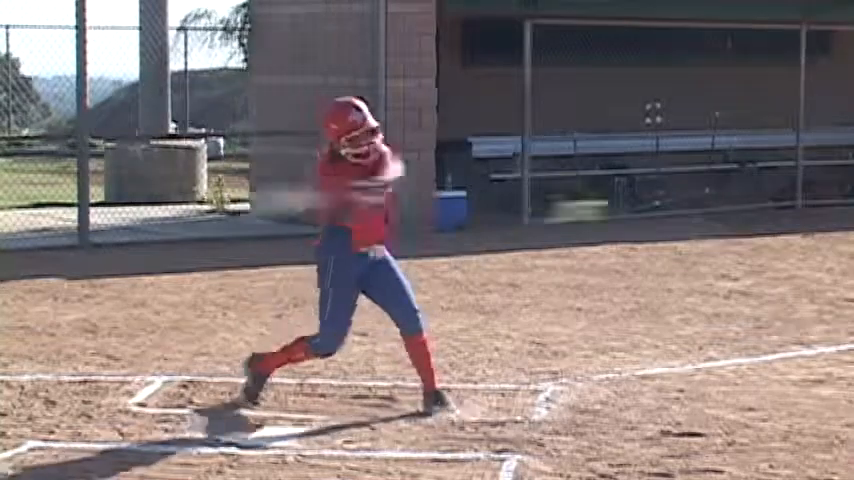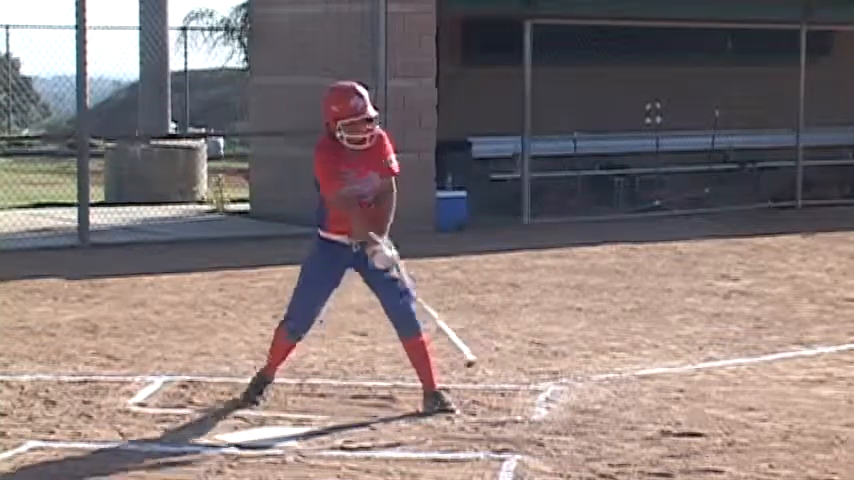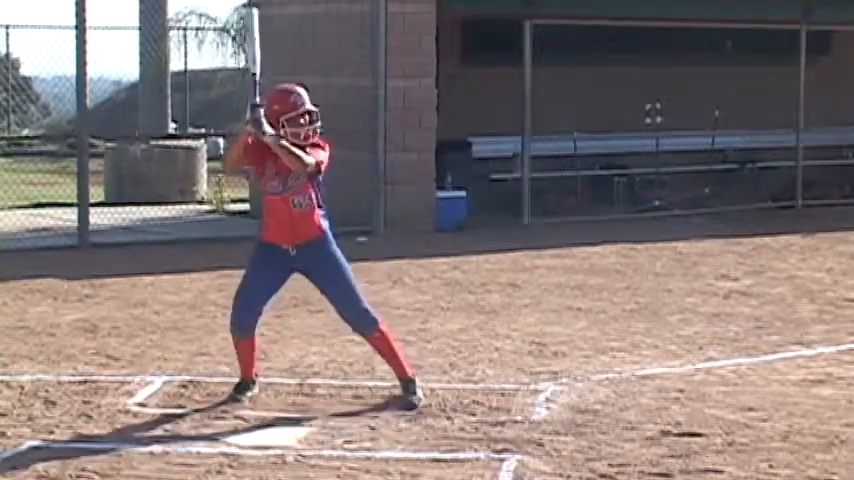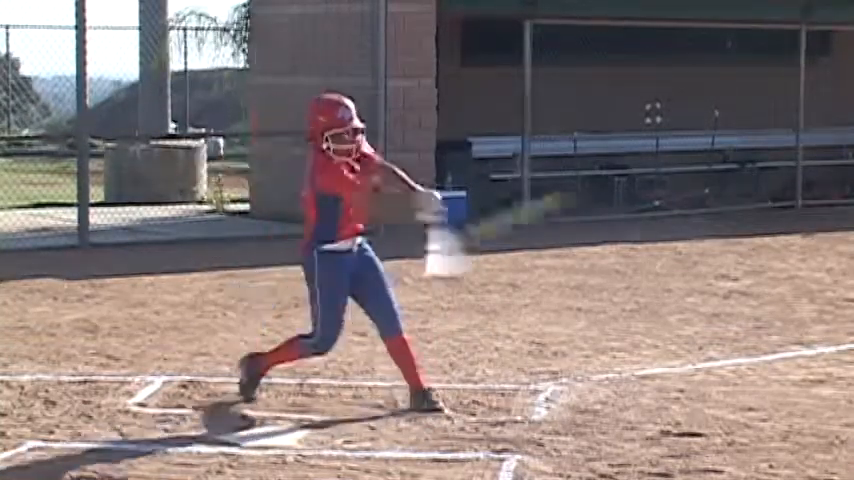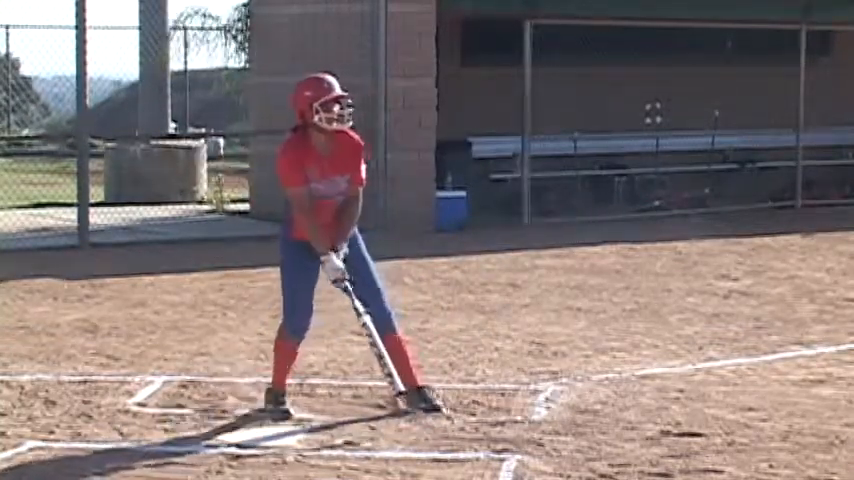
dt=1s
person 1, frame 1
left shoulder: (376, 152)
right shoulder: (330, 168)
left elbow: (391, 170)
right elbow: (340, 216)
left wrist: (373, 185)
left hip: (374, 253)
right hip: (340, 256)
left knee: (410, 318)
right knee: (328, 341)
left ankle: (432, 392)
right ankle: (261, 367)
person 1, frame 2
left shoulder: (380, 141)
right shoulder: (326, 153)
left elbow: (388, 195)
right elbow: (346, 208)
left wrist: (381, 240)
right wrist: (374, 245)
left hip: (372, 242)
right hip: (332, 244)
left knee: (406, 314)
right knee: (299, 317)
left ankle: (432, 391)
right ankle: (266, 375)
person 1, frame 3
left shoulder: (317, 147)
right shoulder: (262, 148)
left elbow: (306, 166)
right elbow: (230, 165)
left wrist: (272, 139)
right wrist: (249, 134)
left hip: (315, 243)
right hip: (274, 247)
left knee: (358, 313)
right knee: (243, 314)
left ankle: (407, 379)
right ankle: (248, 379)
person 1, frame 4
left shoulder: (355, 147)
right shoulder: (326, 169)
left elbow: (380, 168)
right elbow: (362, 195)
left wrist: (418, 191)
left hip: (355, 247)
right hip: (326, 256)
left knee: (389, 319)
right knee: (323, 340)
left ankle: (419, 392)
right ankle: (258, 364)
person 1, frame 5
left shoulder: (352, 144)
right shoulder: (292, 151)
left elbow: (353, 201)
right elbow: (302, 210)
left wrist: (338, 247)
right wrist: (325, 254)
left hip: (342, 237)
right hip: (301, 241)
left knee: (380, 312)
right knee: (296, 319)
left ankle: (413, 388)
right ankle: (276, 391)
